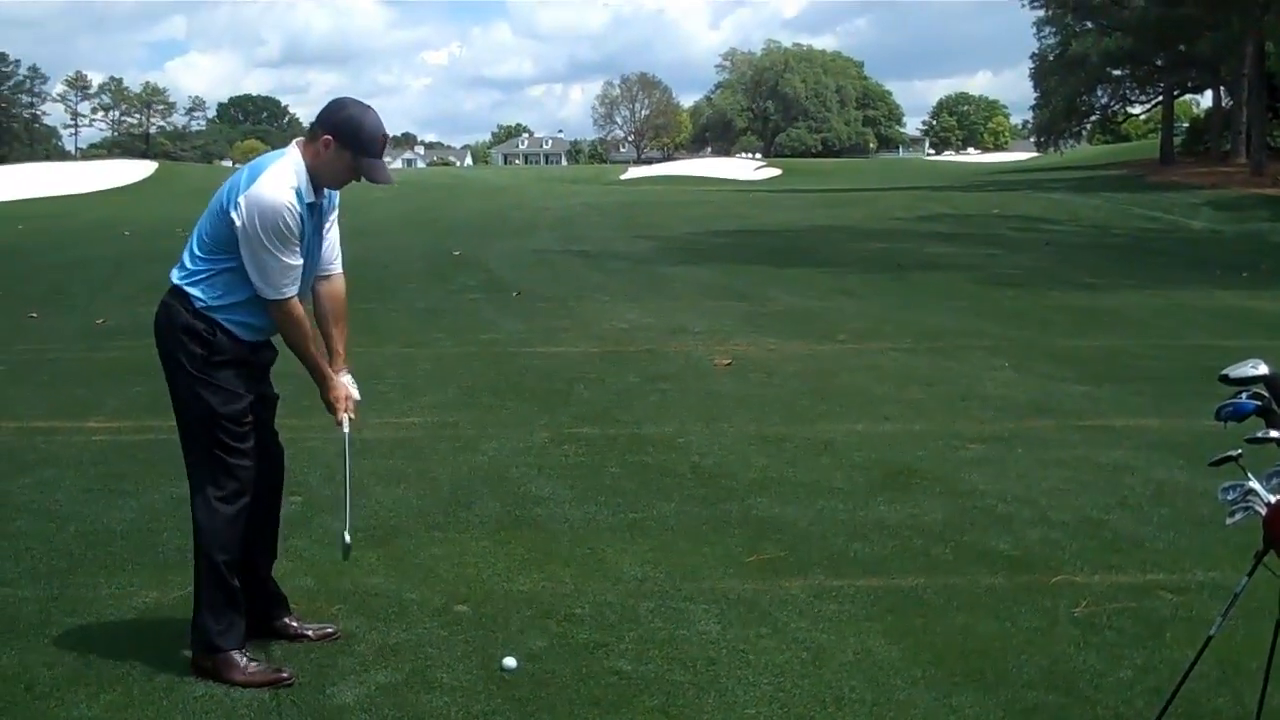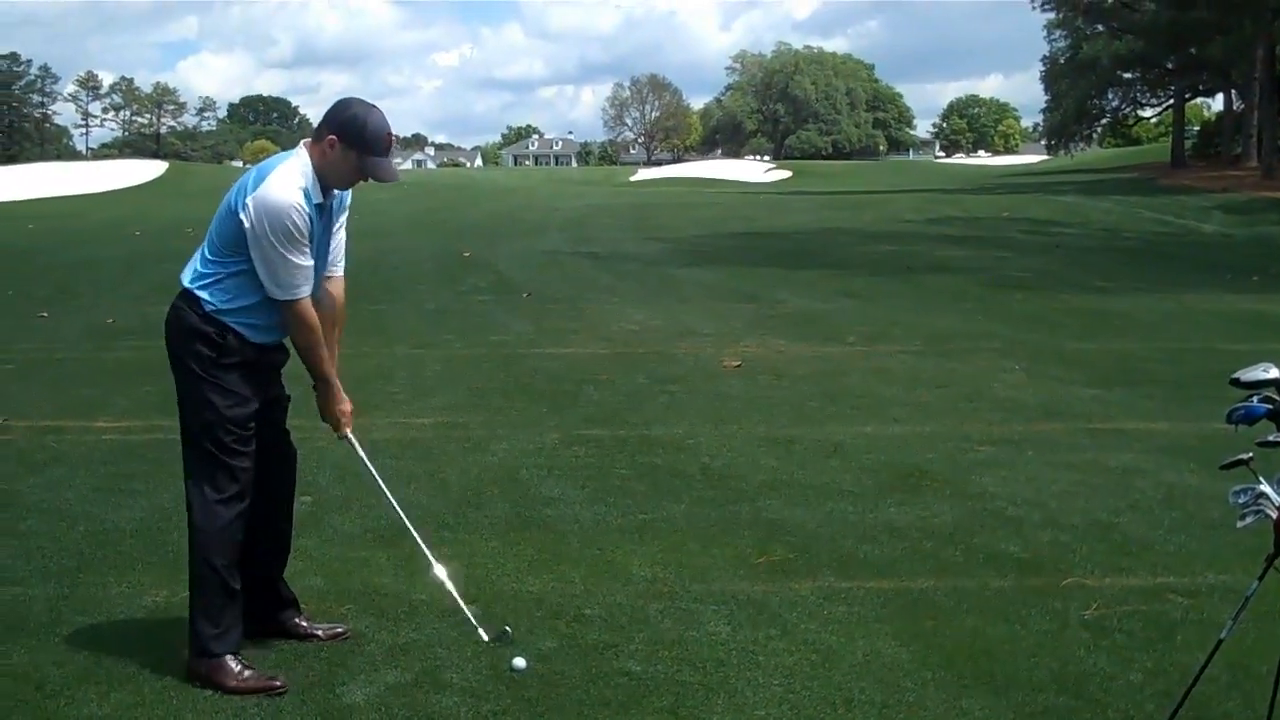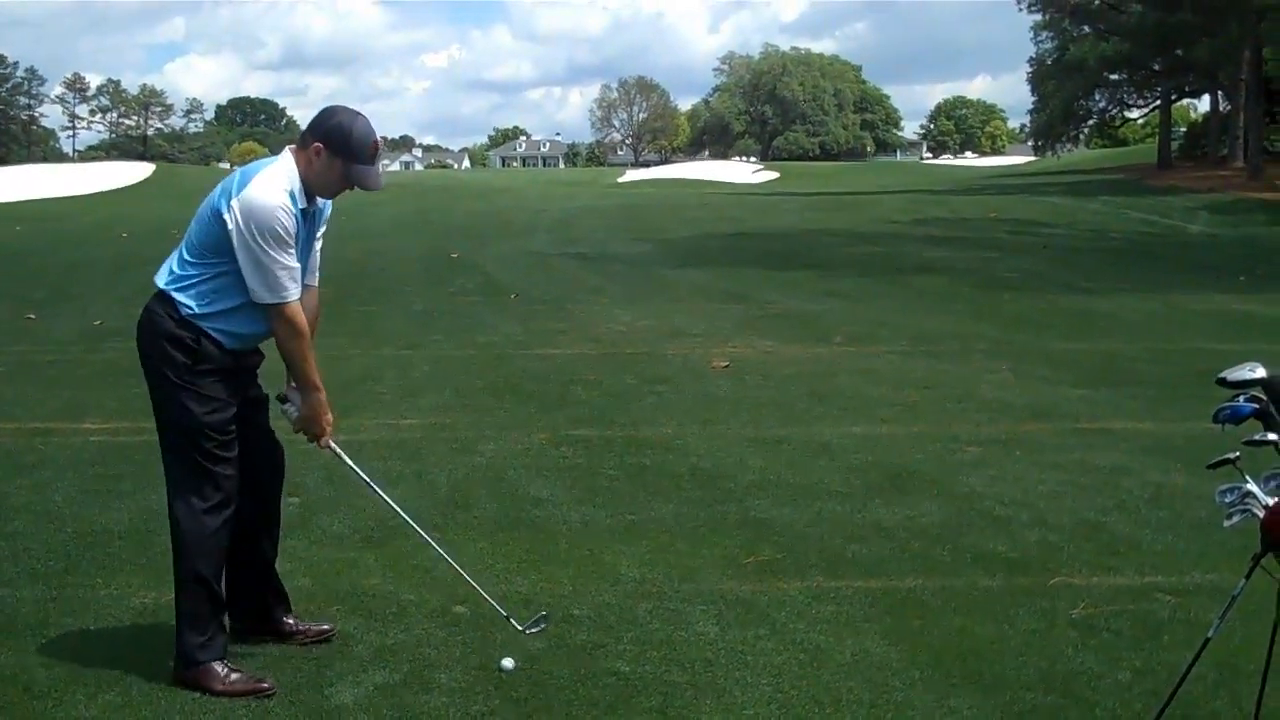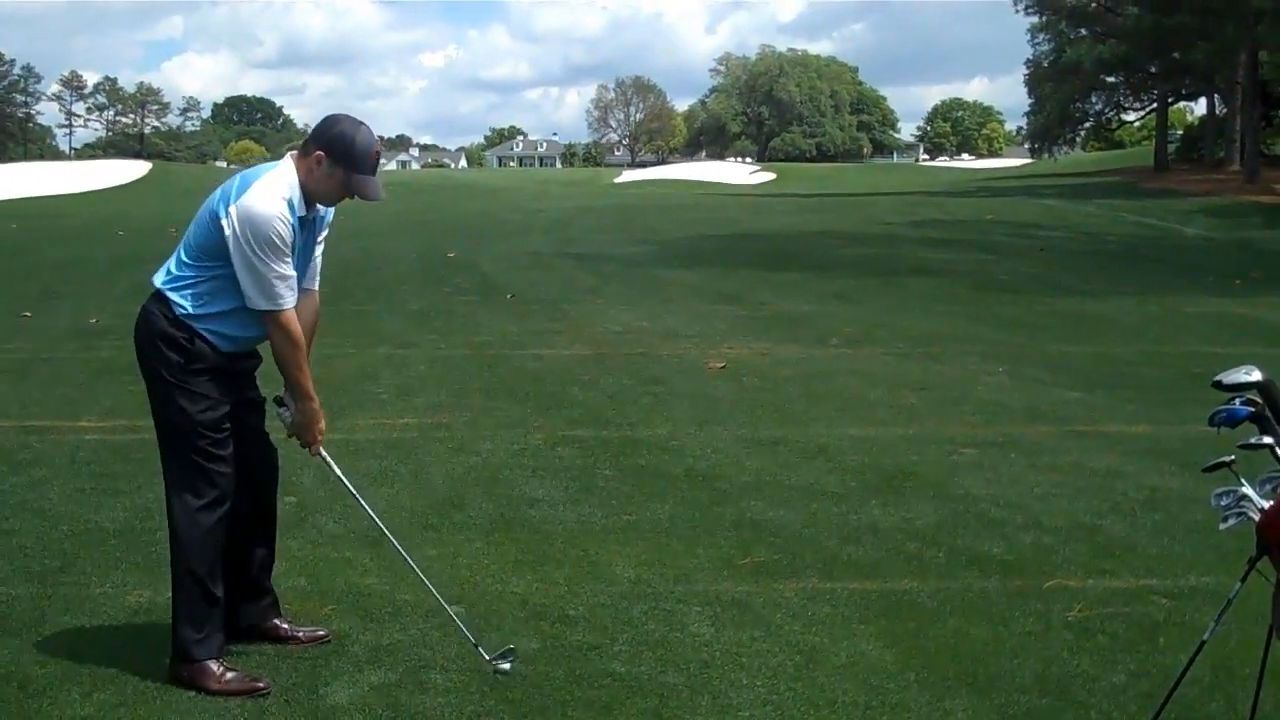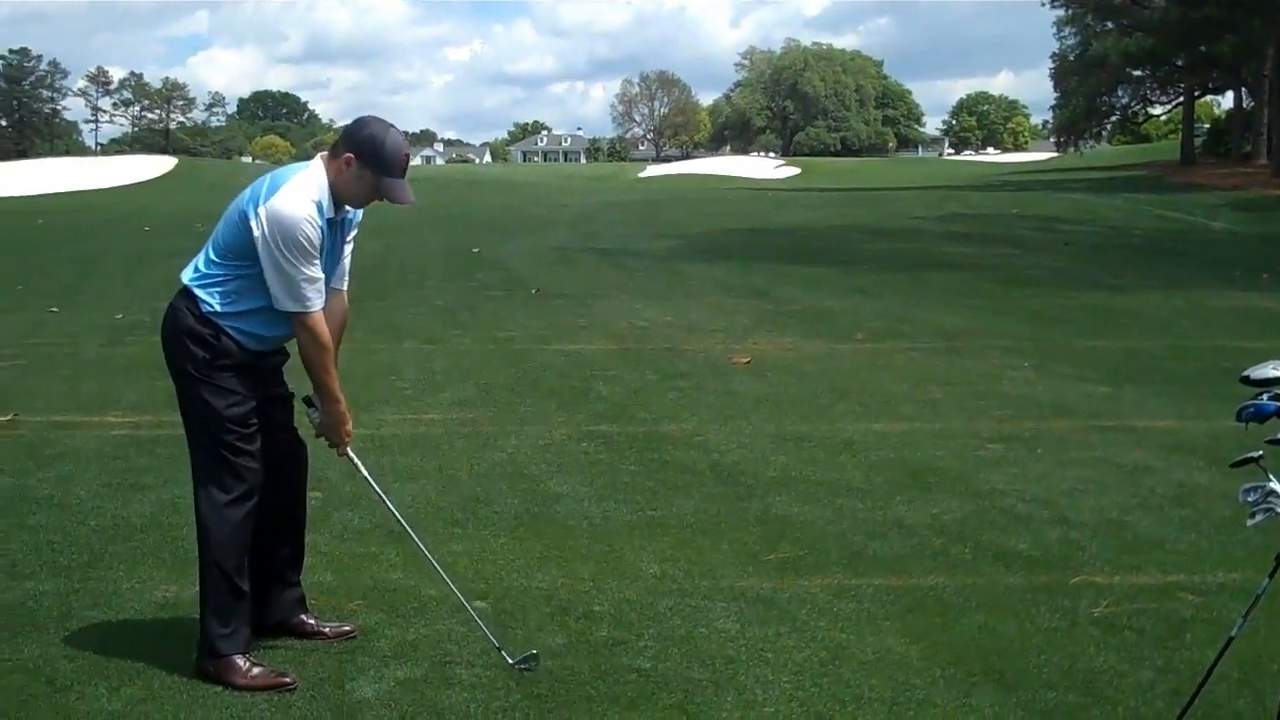
dt=0.3s
person 1, frame 1
left shoulder: (320, 190)
right shoulder: (271, 195)
left elbow: (328, 278)
right elbow: (284, 304)
left wrist: (341, 368)
right wrist: (323, 379)
left hip: (240, 337)
right hip: (201, 335)
left knee: (262, 473)
right knee: (226, 480)
left ankle: (260, 610)
right ankle: (217, 644)
person 1, frame 2
left shoulder: (332, 193)
right shoulder: (279, 197)
left elbow: (330, 284)
right elbow: (297, 308)
left wrist: (332, 376)
right wrist: (329, 388)
left hip: (254, 341)
right hip: (210, 338)
left knee: (274, 474)
right knee: (226, 483)
left ankle: (268, 608)
right ankle: (211, 648)
person 1, frame 3
left shoulder: (313, 199)
right shoulder: (265, 200)
left elbow: (306, 294)
right elbow: (284, 313)
left wrist: (303, 387)
right wrist: (314, 395)
left hip: (229, 345)
right hip: (184, 342)
left knee: (261, 471)
right knee: (208, 490)
left ankle: (258, 609)
right ankle: (199, 654)
person 1, frame 4
left shoulder: (314, 205)
right shoulder: (262, 207)
left elbow: (305, 298)
right elbow: (280, 319)
left wrist: (299, 394)
right wrist: (308, 403)
left hip: (226, 345)
right hip: (180, 342)
left knee: (256, 475)
right knee: (205, 488)
left ankle: (252, 611)
right ankle: (195, 652)
person 1, frame 5
left shoulder: (343, 205)
right shoulder: (292, 209)
left elbow: (334, 299)
right elbow: (308, 321)
left wrist: (328, 394)
right wrist: (334, 404)
left hip: (253, 342)
right hip: (206, 339)
left knee: (285, 468)
right knee: (233, 483)
left ankle: (278, 606)
right ankle: (222, 647)
